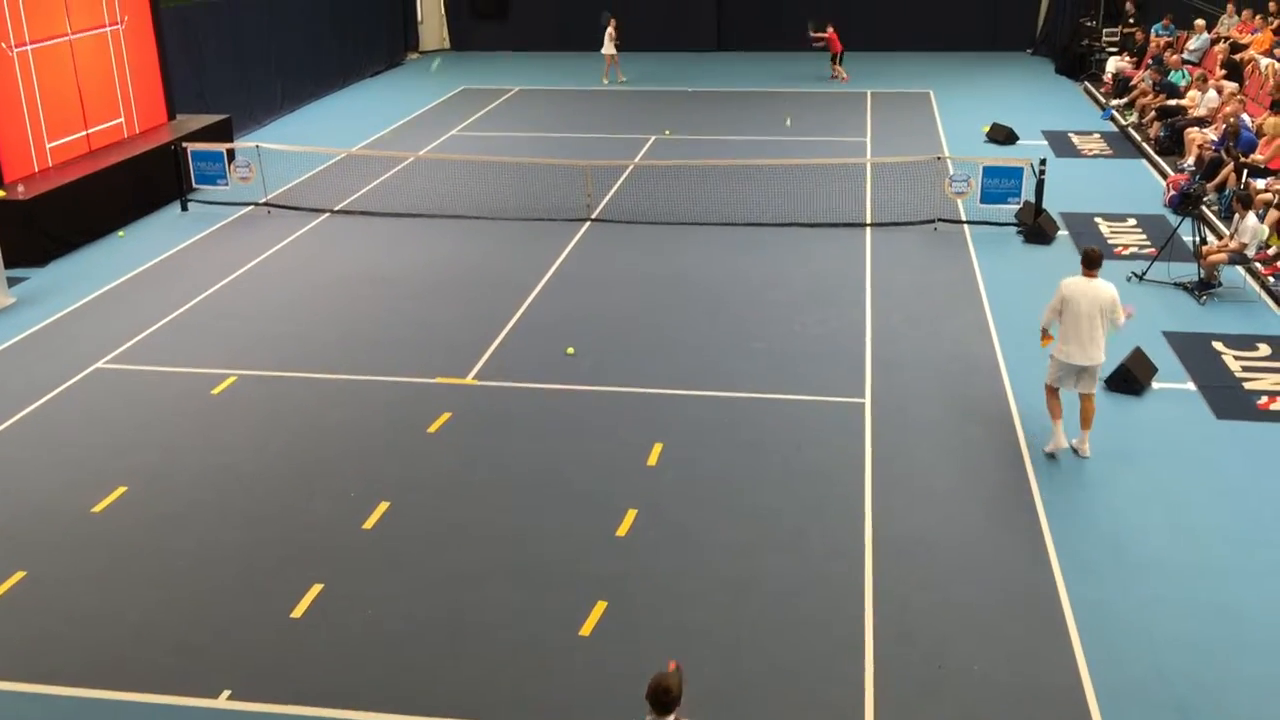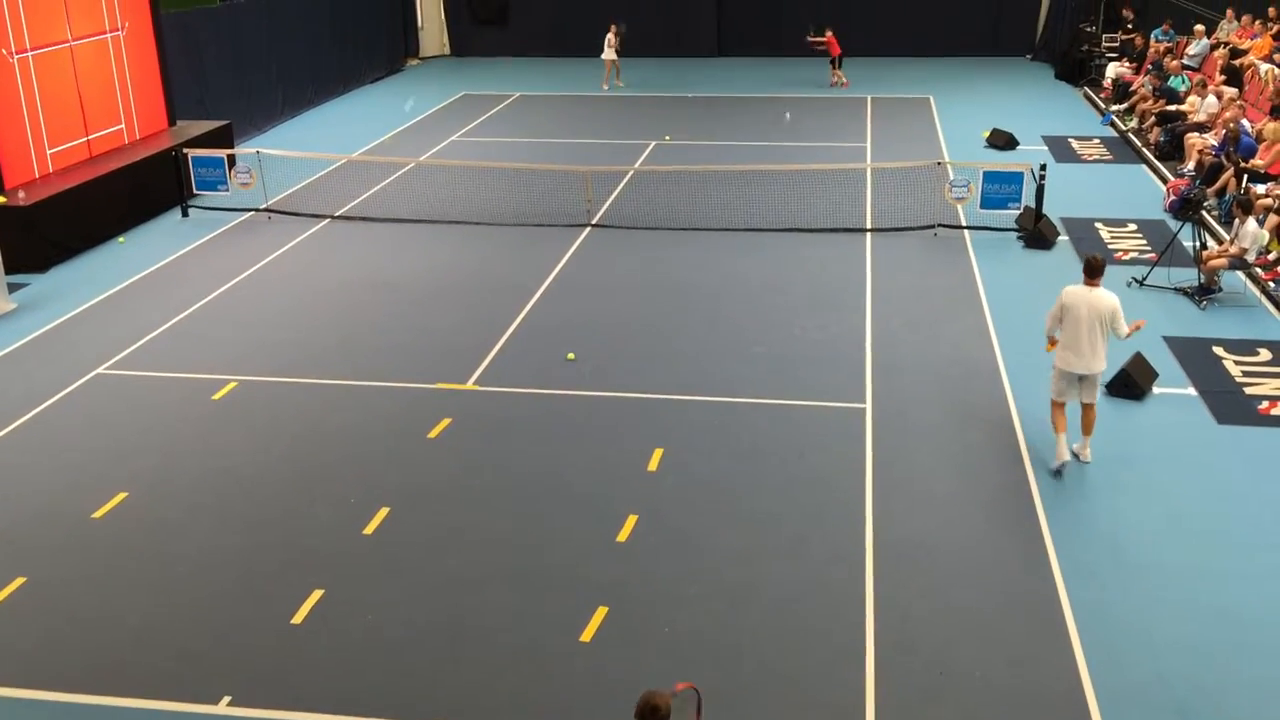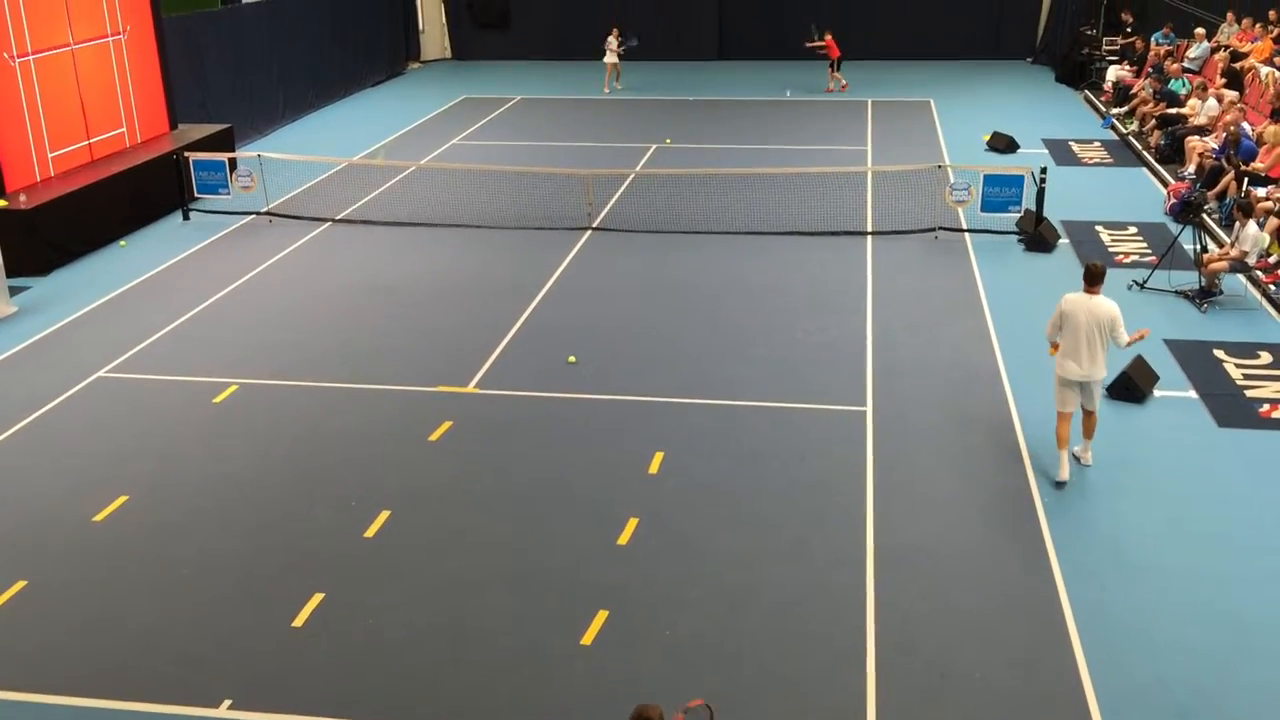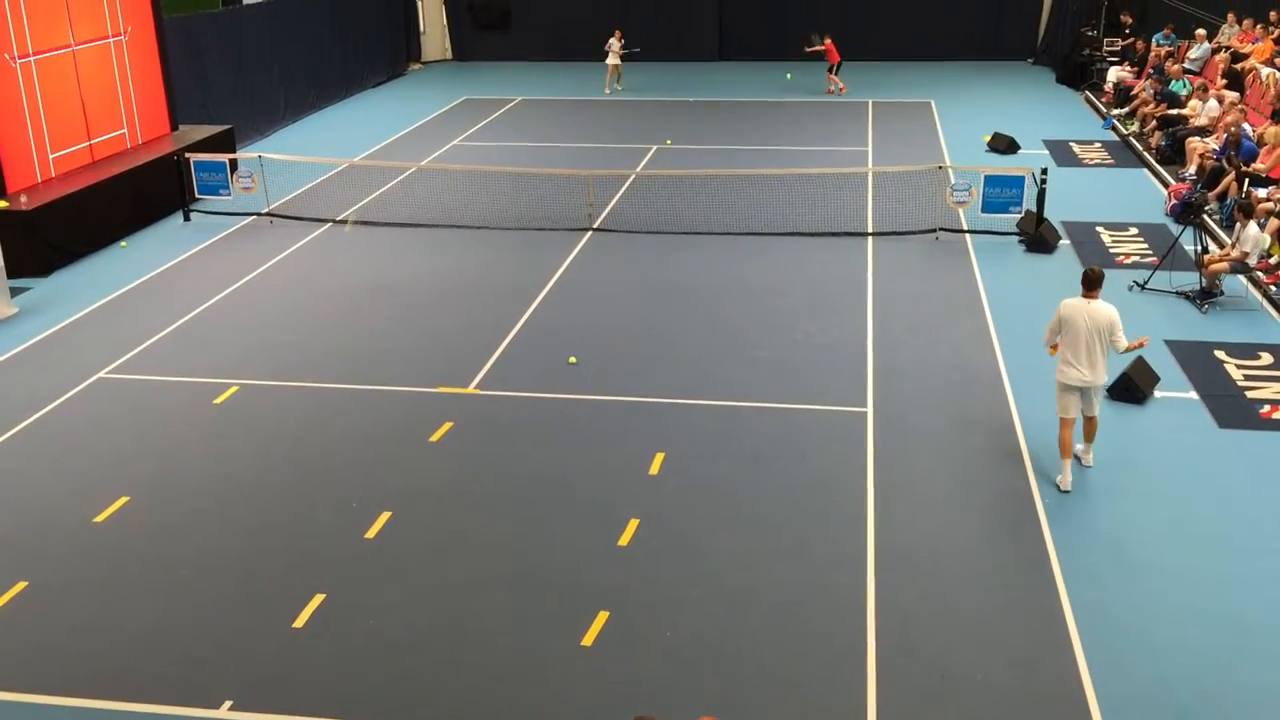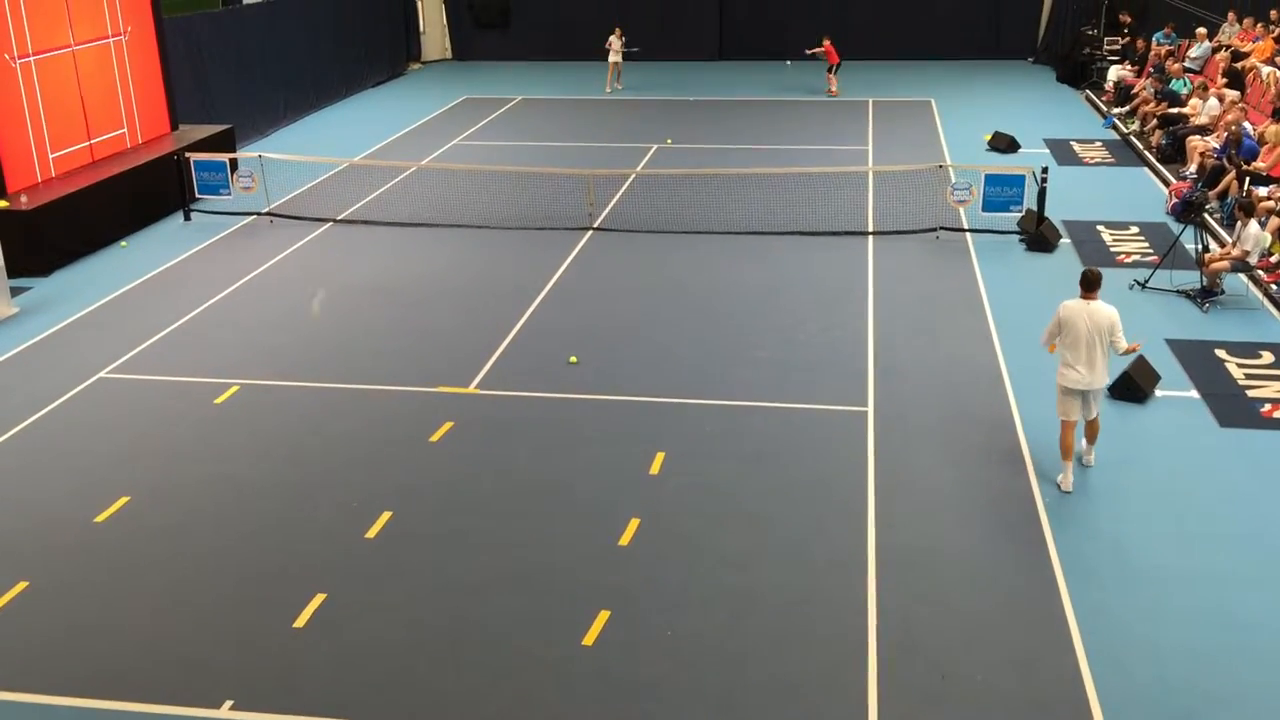
dt=0.1s
person 1, frame 1
left shoulder: (1067, 285)
right shoulder: (1110, 291)
left elbow: (1049, 316)
right elbow: (1117, 324)
left wrist: (1045, 332)
right wrist: (1125, 315)
left hip: (1066, 352)
right hip: (1093, 355)
left knee: (1051, 389)
right knee: (1087, 397)
left ankle: (1058, 438)
right ankle: (1083, 444)
person 1, frame 2
left shoulder: (1067, 294)
right shoulder: (1111, 300)
left elbow: (1051, 326)
right elbow: (1121, 333)
left wrist: (1051, 339)
right wrist: (1135, 327)
left hip: (1067, 362)
right hip: (1094, 364)
left knee: (1058, 404)
right knee: (1088, 405)
left ankle: (1062, 451)
right ankle: (1084, 449)
person 1, frame 3
left shoulder: (1067, 301)
right shoulder: (1111, 308)
left elbow: (1051, 333)
right elbow: (1121, 342)
left wrist: (1054, 344)
right wrist: (1138, 336)
left hip: (1067, 370)
right hip: (1095, 371)
left knee: (1064, 417)
right knee: (1090, 411)
left ankle: (1064, 468)
right ankle: (1085, 453)
person 1, frame 4
left shoulder: (1066, 306)
right shoulder: (1110, 312)
left elbow: (1049, 339)
right elbow: (1120, 346)
left wrist: (1054, 344)
right wrist: (1137, 345)
left hip: (1068, 376)
right hip: (1096, 376)
left knee: (1066, 423)
right knee: (1091, 415)
left ankle: (1066, 476)
right ankle: (1087, 453)
person 1, frame 5
left shoulder: (1065, 309)
right shoulder: (1109, 313)
left elbow: (1047, 340)
right elbow: (1119, 348)
left wrist: (1052, 344)
right wrist: (1132, 349)
left hip: (1069, 378)
right hip: (1096, 379)
left knee: (1068, 425)
right knee: (1092, 418)
left ankle: (1067, 477)
right ankle: (1088, 454)
